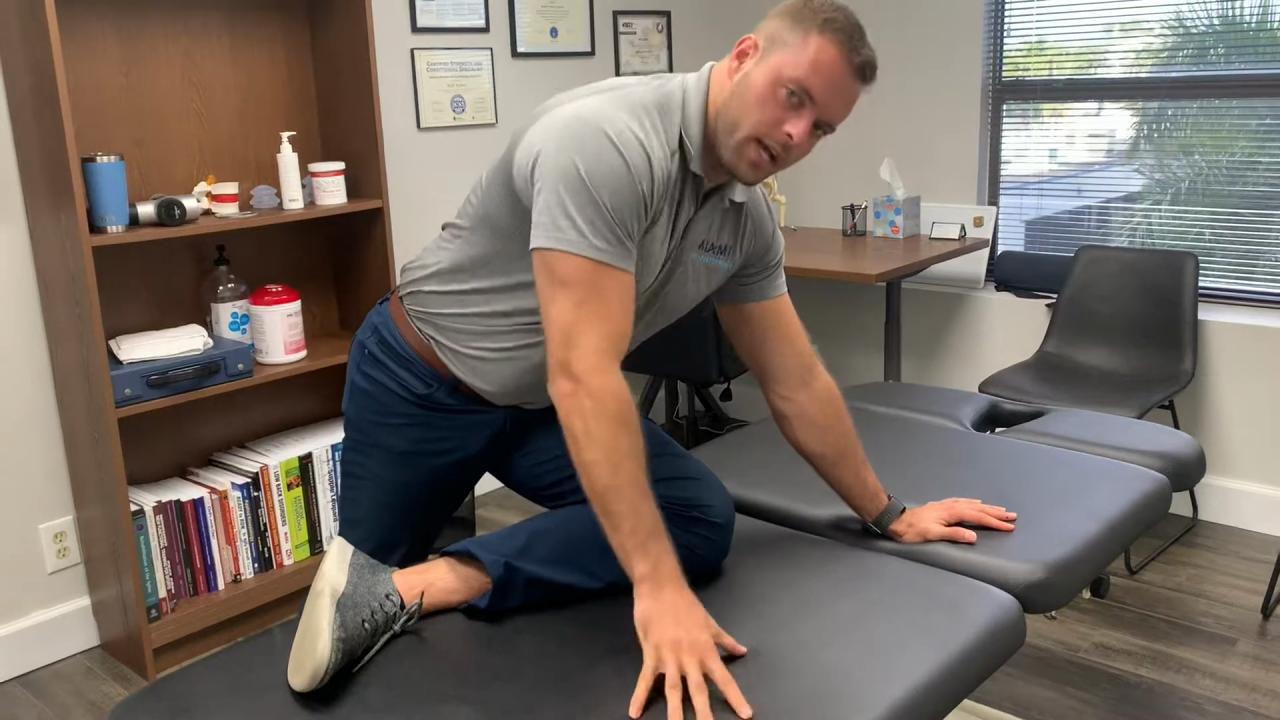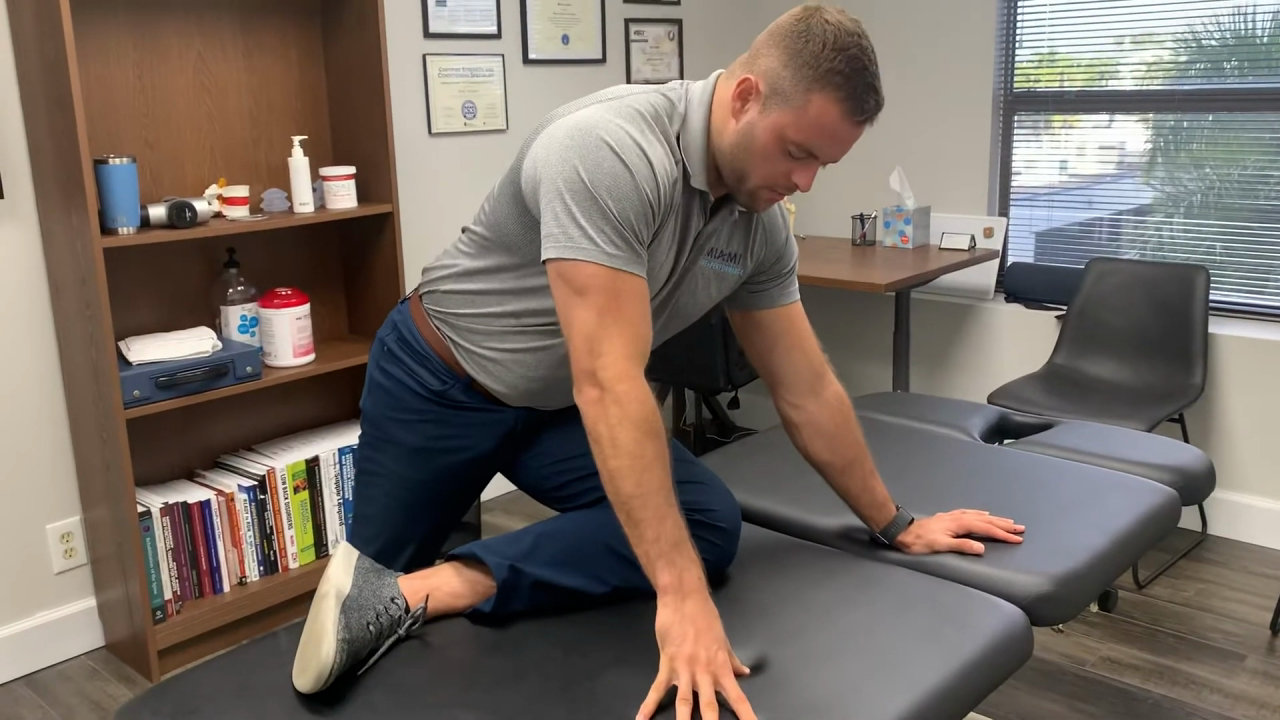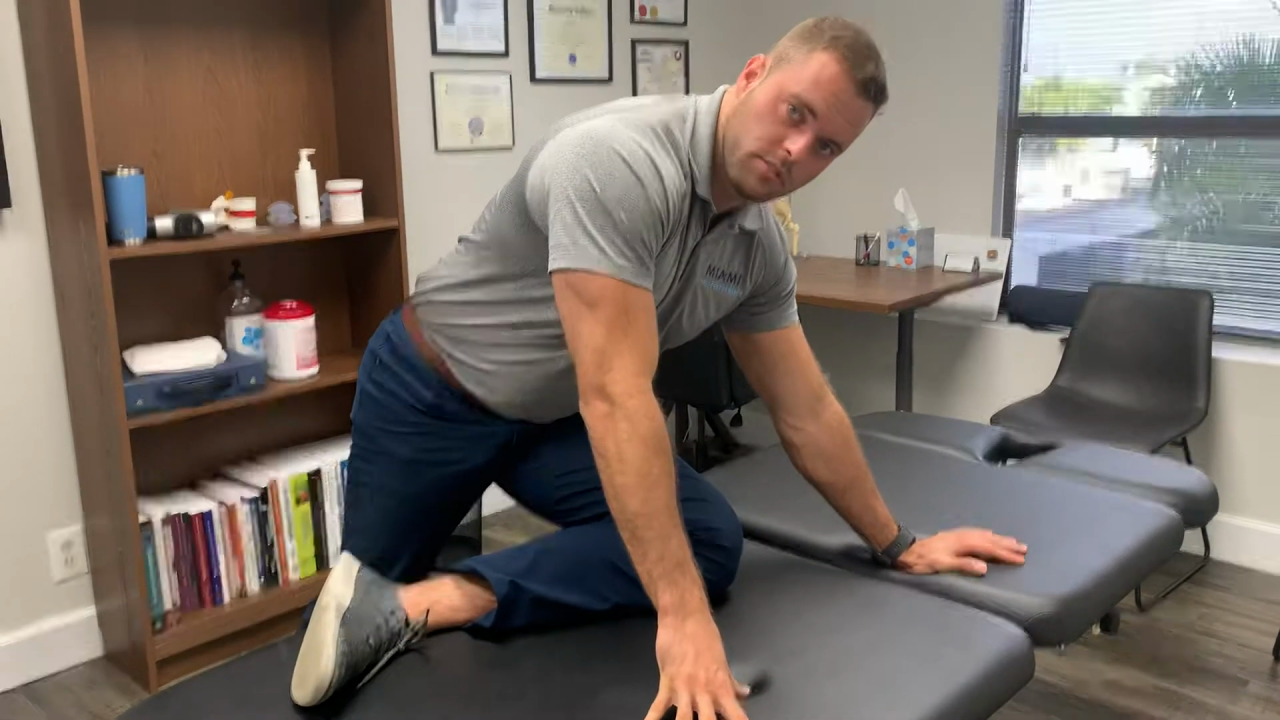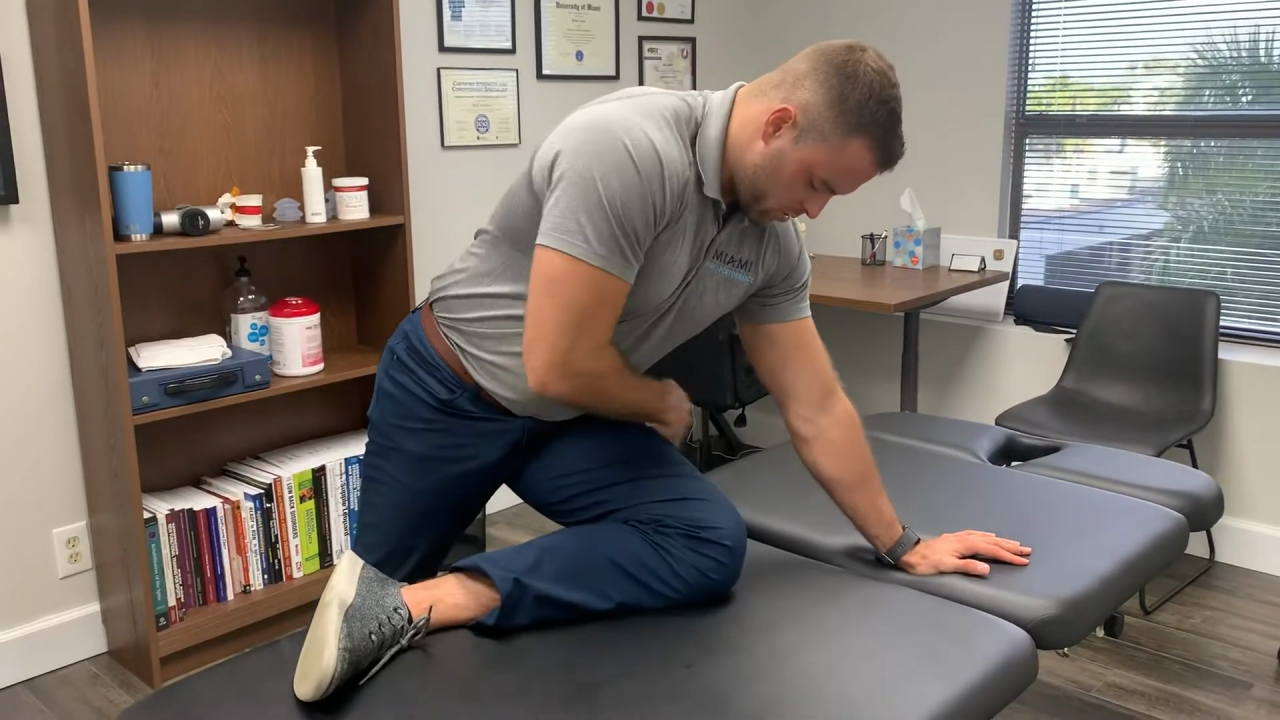
dt=1s
person 1, frame 1
left shoulder: (748, 218)
right shoulder: (609, 139)
left elbow: (795, 383)
right elbow: (583, 377)
left wrist: (889, 515)
right wrist: (656, 587)
left hip: (538, 399)
right hip: (422, 381)
left knee: (700, 520)
left ankle: (415, 590)
person 1, frame 2
left shoulder: (761, 226)
right shoulder: (609, 149)
left elbow: (806, 392)
right elbow: (608, 384)
left wrist: (897, 526)
right wrist: (682, 597)
left hip: (555, 405)
right hip: (441, 380)
left knee: (707, 524)
right knee: (378, 580)
left ankle: (420, 595)
person 1, frame 3
left shoulder: (759, 246)
right shoulder: (619, 159)
left elbow: (805, 413)
right elbow: (616, 398)
left wrist: (899, 546)
right wrist: (683, 615)
left hip: (552, 416)
right hip: (432, 393)
left knee: (709, 541)
right knee: (365, 604)
left ankle: (420, 608)
person 1, frame 4
left shoulder: (771, 242)
right shoulder: (626, 146)
left elbow: (815, 409)
right elbow: (557, 366)
left wrist: (902, 546)
right wrist: (662, 404)
left hip: (571, 416)
right hip: (449, 390)
left knee: (709, 543)
right knee: (381, 587)
left ankle: (422, 606)
